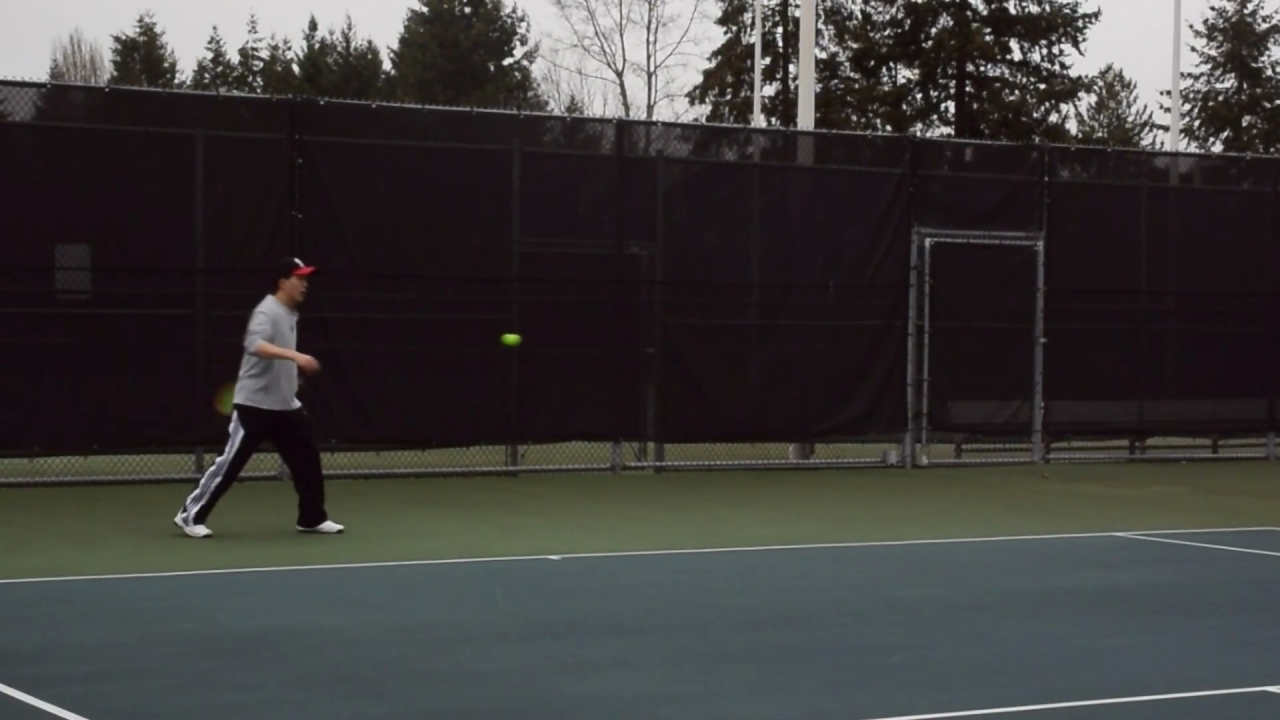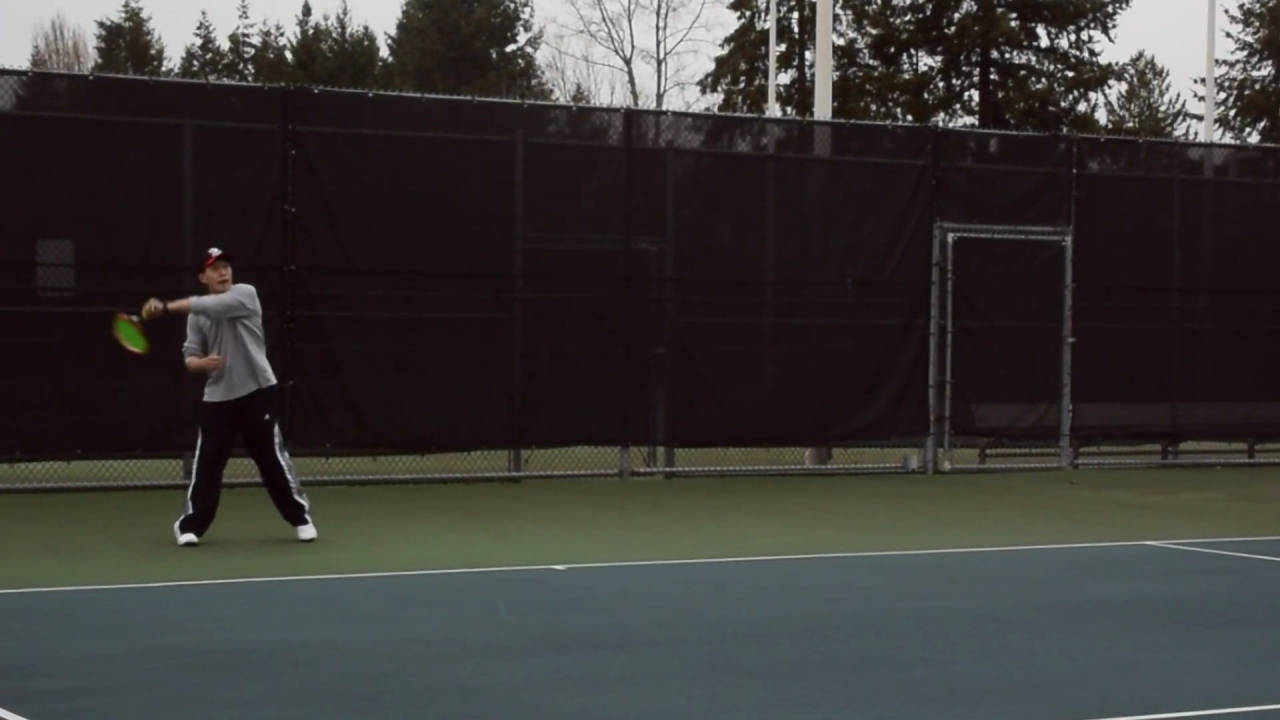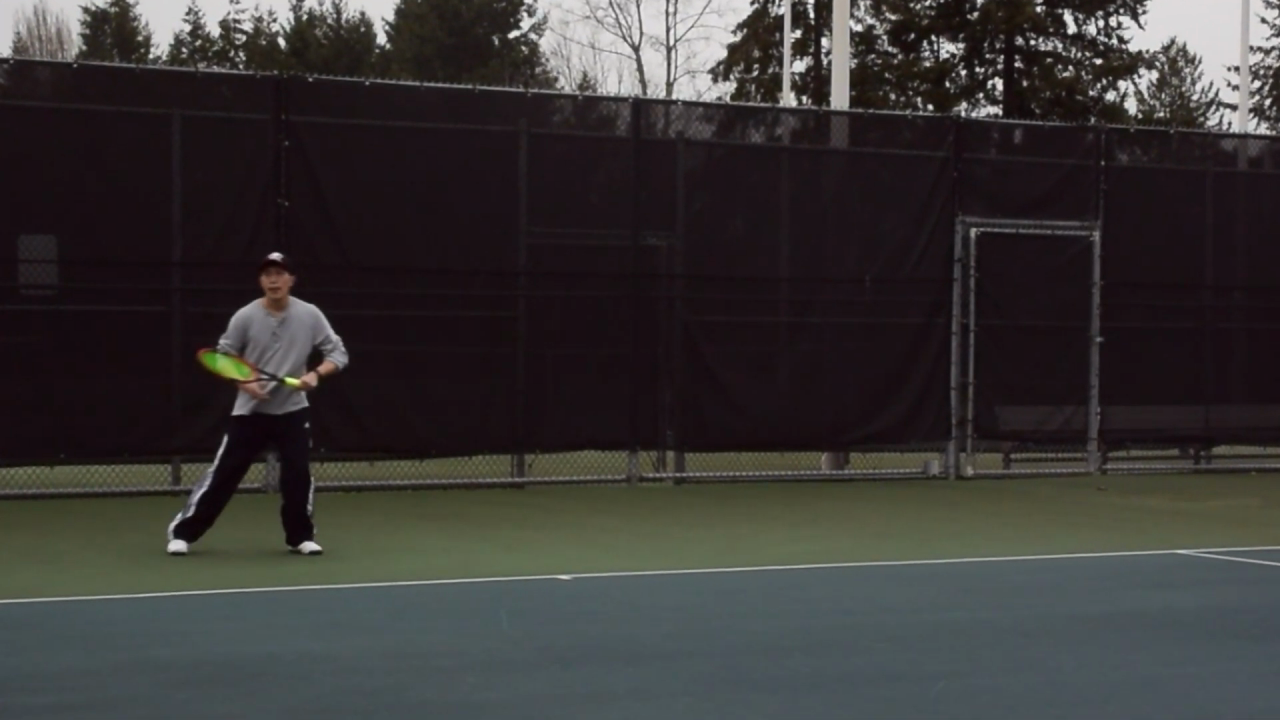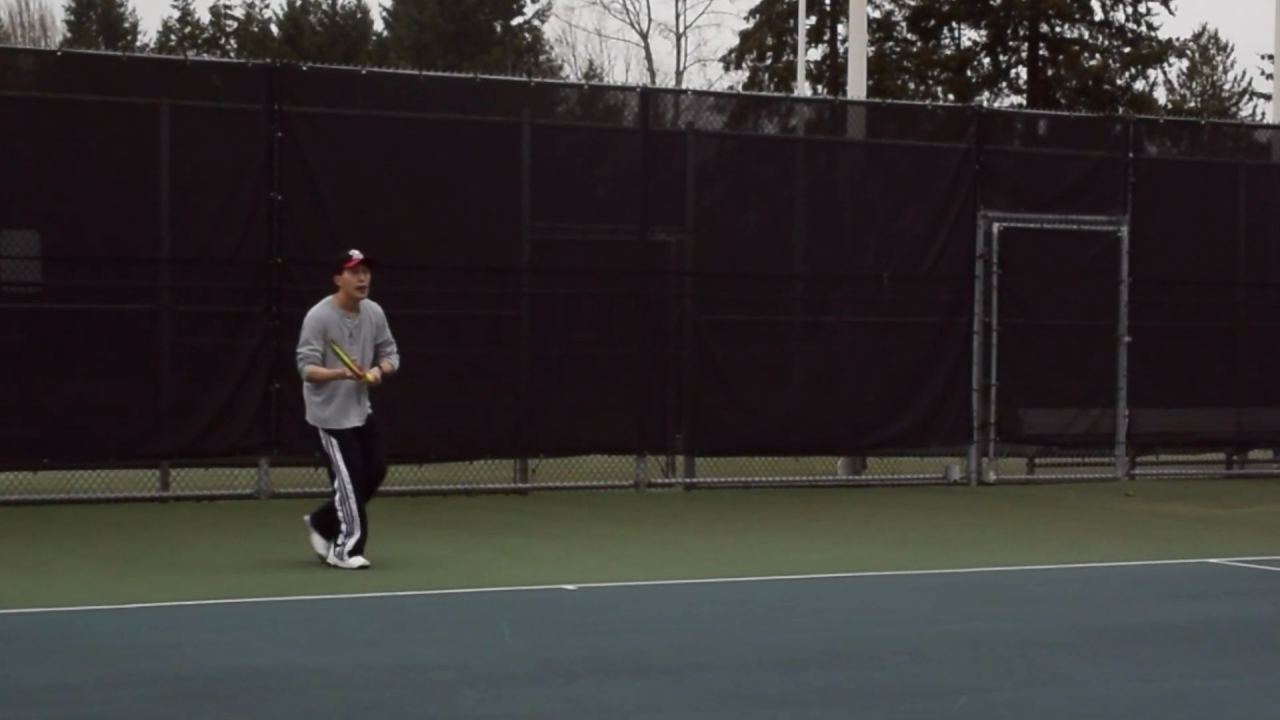
dt=1s
person 1, frame 1
left shoulder: (289, 314)
right shoulder: (267, 311)
right elbow: (255, 344)
right wrist: (294, 356)
left hip: (286, 404)
right hip: (254, 404)
left knee: (308, 458)
right knee: (230, 462)
left ankle: (312, 518)
right ankle: (191, 515)
person 1, frame 2
left shoulder: (245, 294)
right shoulder: (196, 315)
left elbow: (207, 304)
right elbow: (190, 358)
left wrist: (165, 307)
right wrist: (203, 363)
left hip: (255, 392)
right hip: (217, 397)
left knee: (272, 457)
right knee: (207, 462)
left ankle: (300, 517)
right ankle: (190, 525)
person 1, frame 3
left shoulder: (310, 315)
right shoulder: (245, 317)
left elbow: (338, 353)
right elbow: (224, 357)
left wrist: (316, 374)
right wrist: (244, 383)
left hip: (292, 409)
right hip: (250, 409)
left knee: (298, 473)
right knee: (224, 471)
left ankle: (300, 536)
right ankle: (183, 530)
person 1, frame 4
left shoulder: (375, 313)
right shoulder: (318, 317)
left elbow: (391, 354)
right elbow: (306, 368)
left wrist: (379, 370)
right wrist: (340, 373)
left hip: (361, 408)
right hip: (329, 412)
left knee: (375, 470)
right knee: (350, 477)
left ankle: (321, 523)
right ankle: (346, 548)
